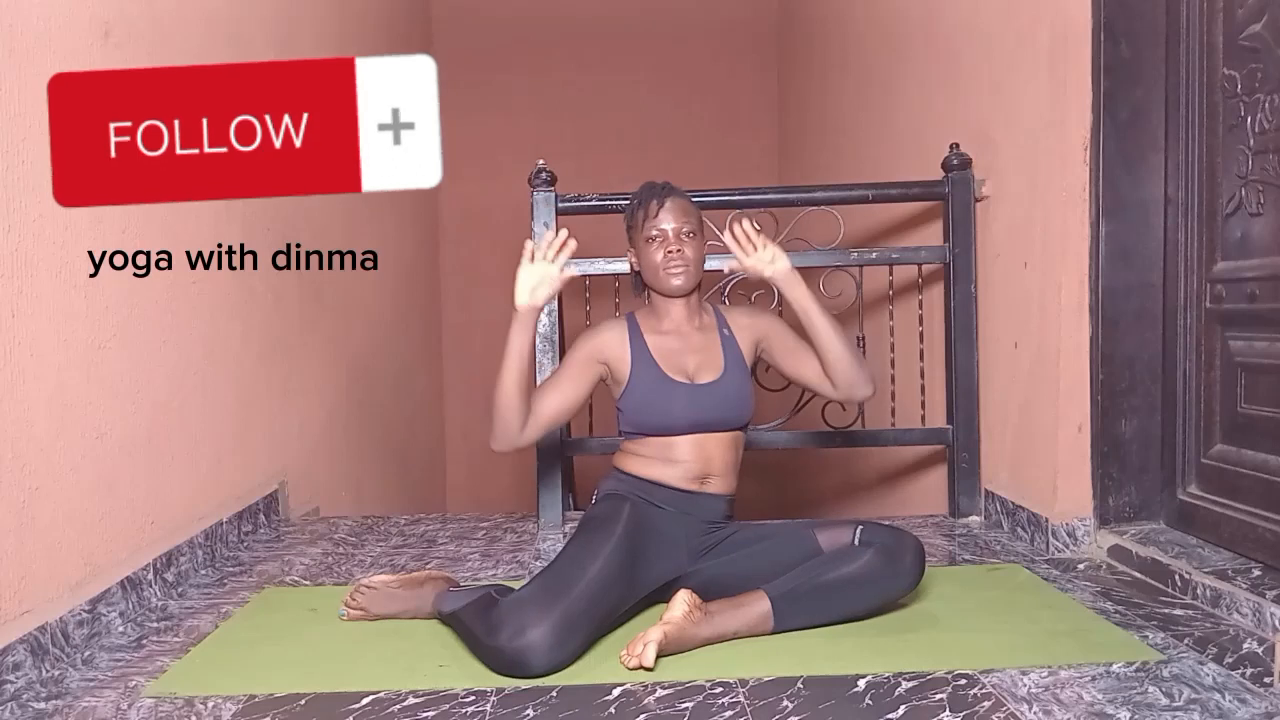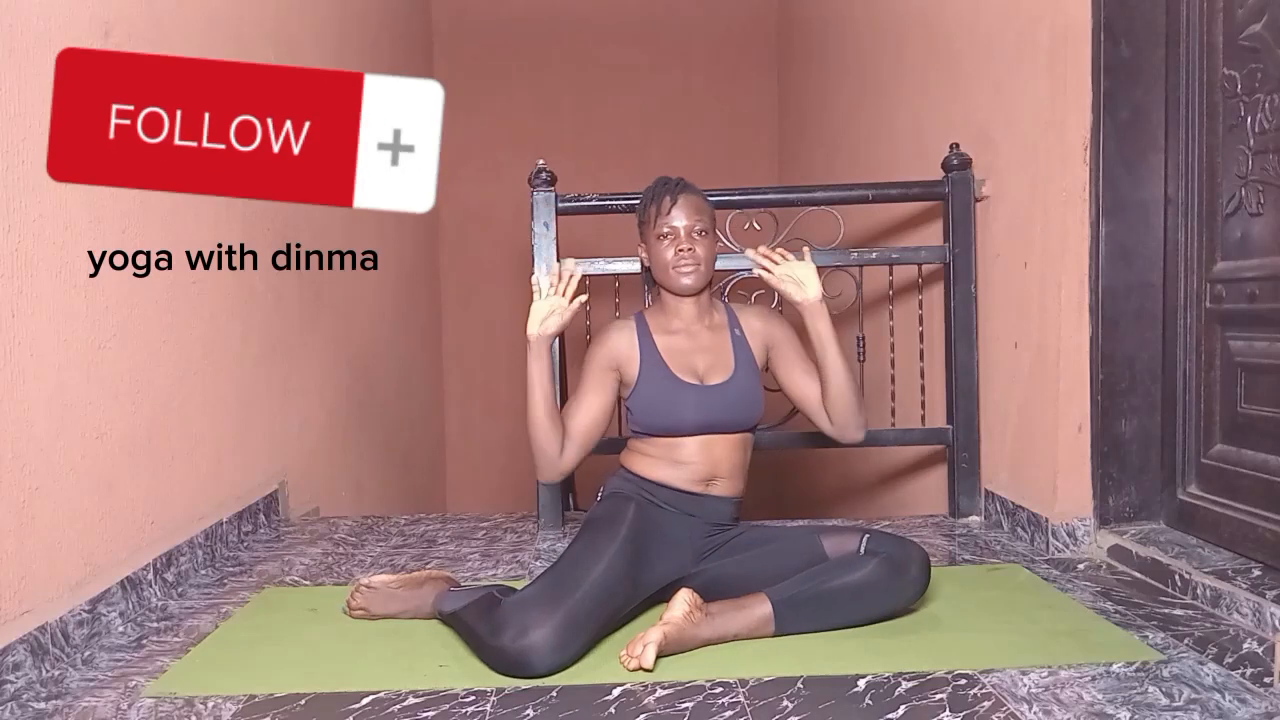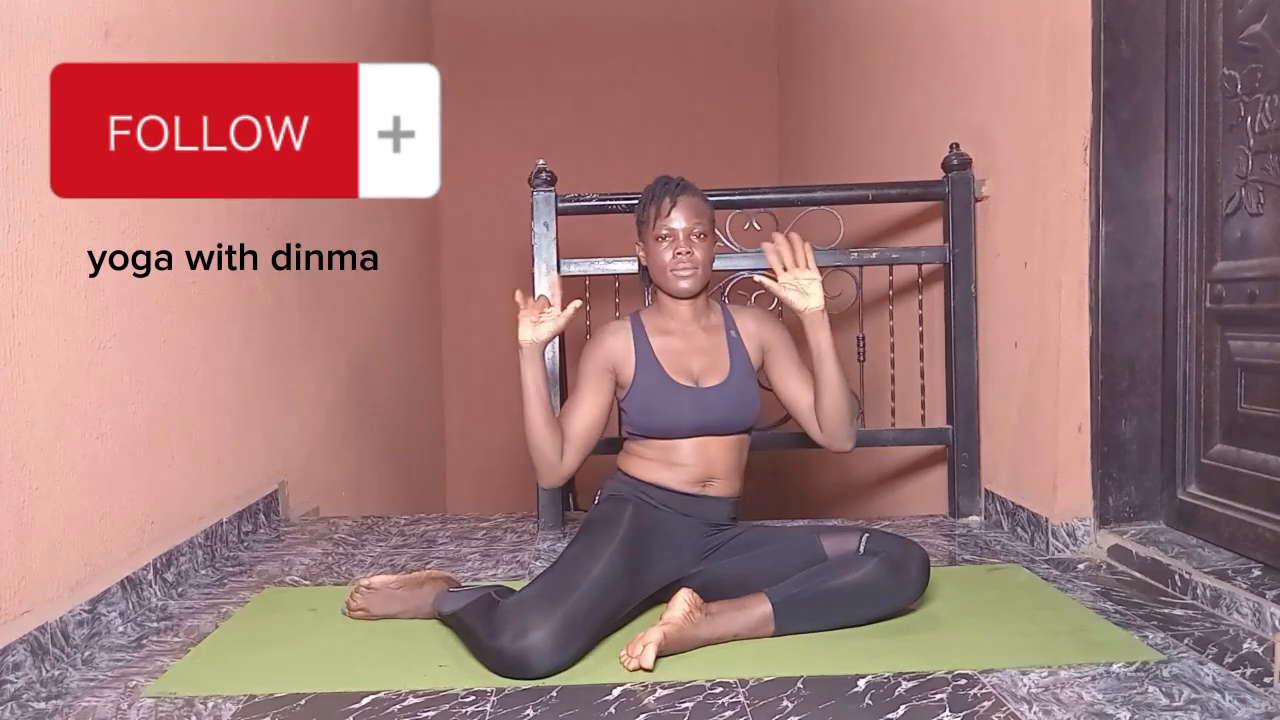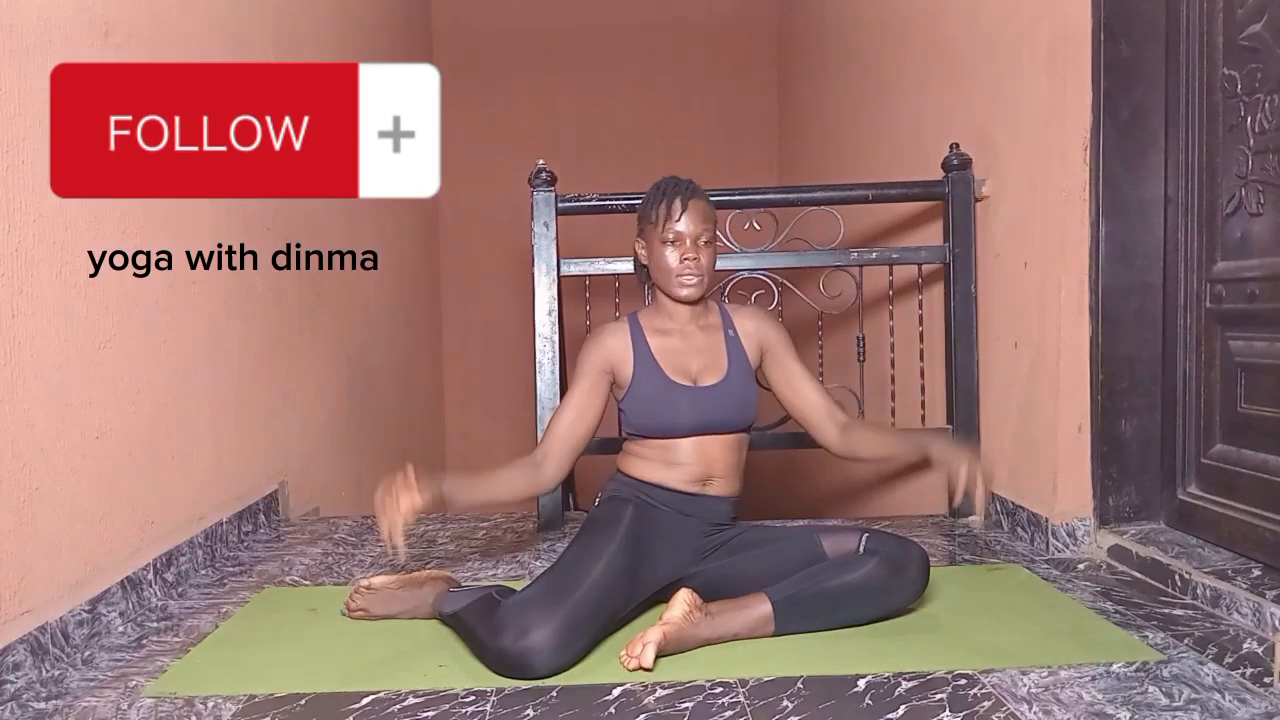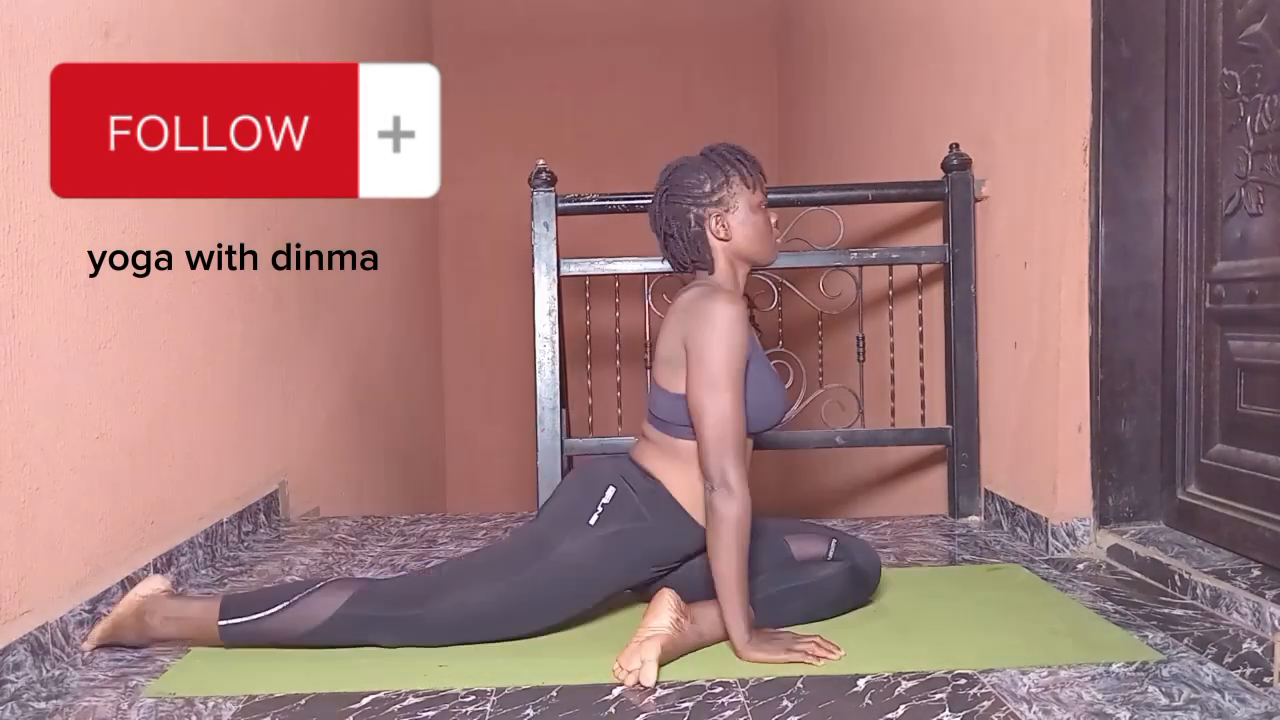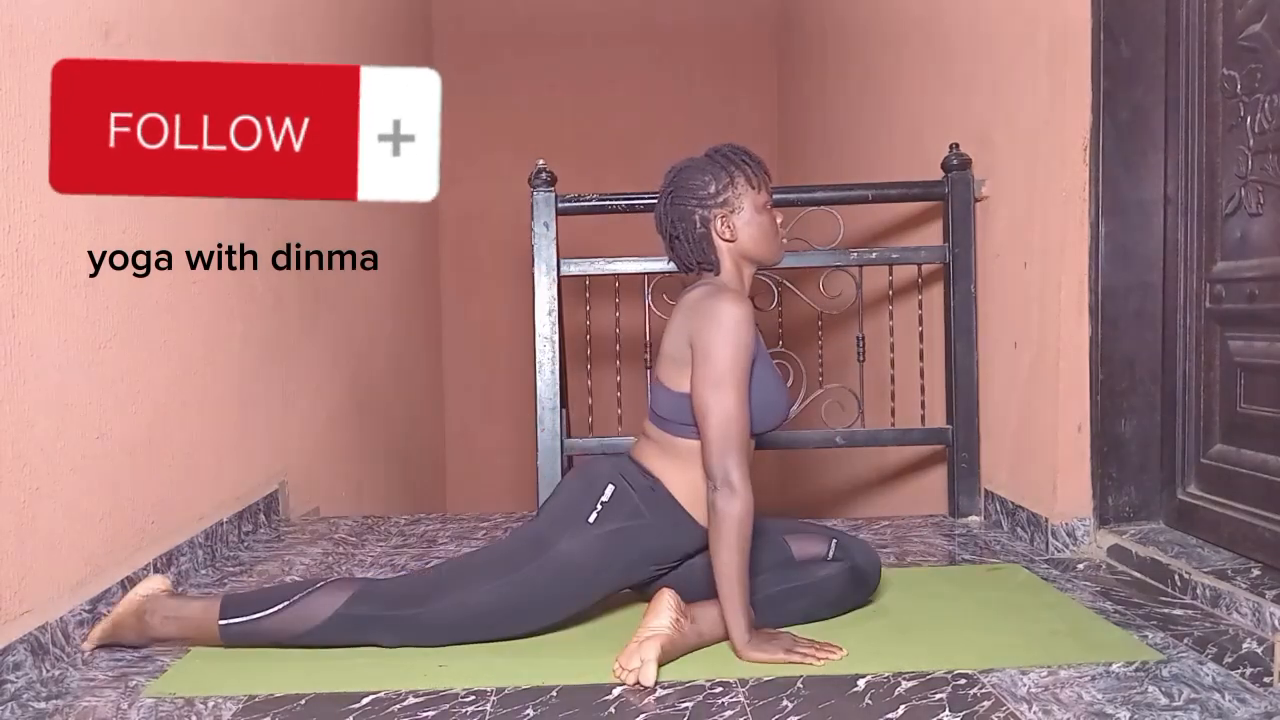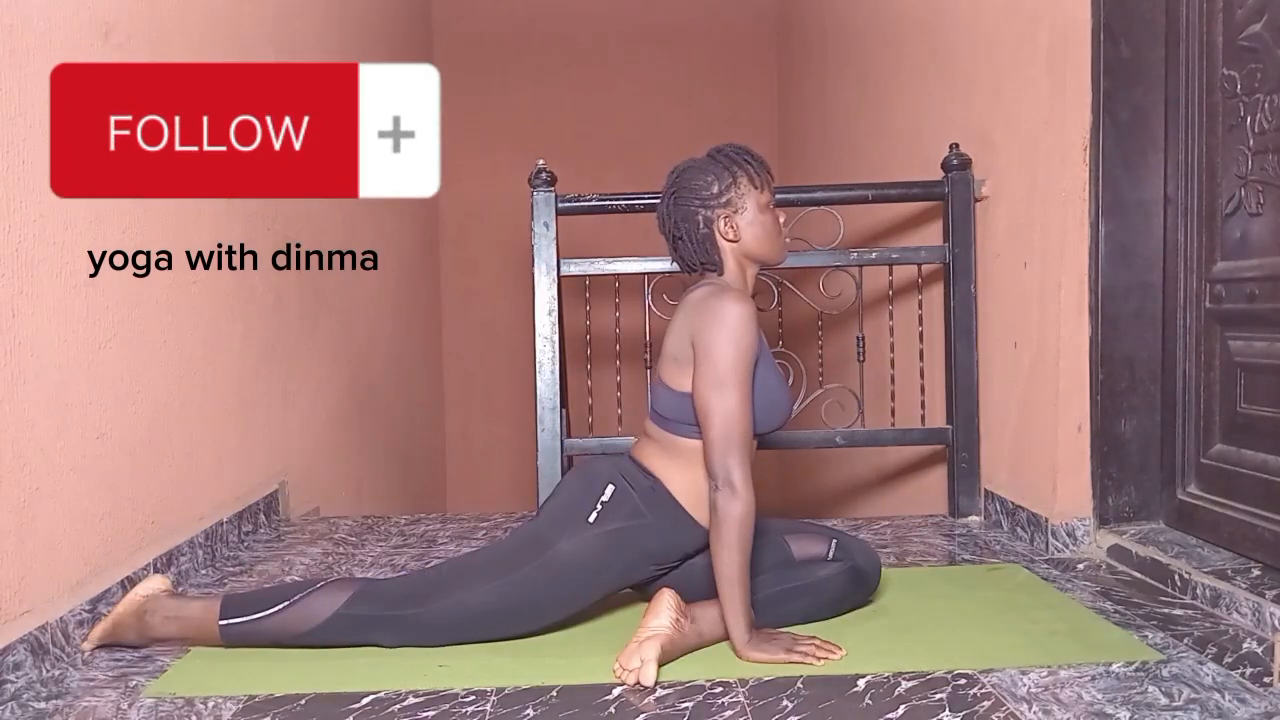
dt=0.4s
person 1, frame 1
left shoulder: (747, 327)
right shoulder: (610, 341)
left elbow: (854, 387)
right elbow: (509, 433)
left wrist: (787, 282)
right wrist: (526, 311)
left hip: (714, 534)
right hip: (632, 517)
left knee: (897, 555)
right knee: (526, 644)
left ankle: (702, 621)
right ankle: (440, 594)
person 1, frame 2
left shoulder: (760, 328)
right shoulder: (621, 342)
left elbow: (848, 427)
right elbow: (553, 463)
left wrist: (814, 309)
right wrist: (539, 343)
left hip: (720, 537)
right hip: (637, 517)
left knee: (901, 565)
right knee: (530, 646)
left ankle: (701, 620)
right ankle: (442, 595)
person 1, frame 3
left shoulder: (756, 329)
right shoulder: (615, 343)
left elbow: (837, 436)
right elbow: (554, 467)
left wrist: (816, 320)
right wrist: (531, 351)
left hip: (719, 538)
right hip: (635, 519)
left knee: (900, 564)
right knee: (527, 647)
left ankle: (699, 622)
right ankle: (441, 596)
person 1, frame 4
left shoulder: (754, 329)
right shoulder: (614, 345)
left elbow: (839, 432)
right elbow: (544, 466)
left wrist: (930, 444)
right wrist: (440, 491)
left hip: (720, 537)
right hip: (636, 519)
left knee: (901, 563)
right knee: (529, 645)
left ankle: (699, 621)
right ankle: (444, 597)
person 1, frame 5
left shoulder: (712, 305)
right shoulder: (718, 311)
left elbow: (717, 470)
right elbow: (726, 480)
right wrist: (745, 632)
left hip: (657, 533)
right hip: (618, 519)
left knee: (851, 565)
right knee: (399, 610)
left ankle: (681, 619)
right ankle: (176, 614)
person 1, frame 6
left shoulder: (715, 304)
right shoulder: (724, 309)
right elbow: (728, 483)
right wrist: (745, 633)
left hip: (660, 531)
right hip: (617, 519)
left knee: (851, 565)
right knee: (403, 607)
left ankle: (685, 618)
right ankle: (168, 615)
person 1, frame 7
left shoulder: (716, 303)
right shoulder: (726, 310)
right elbow: (730, 485)
right wrist: (746, 634)
left hip: (660, 530)
right hip: (616, 517)
left knee: (851, 565)
right knee: (404, 607)
left ankle: (686, 616)
right ankle: (168, 614)
